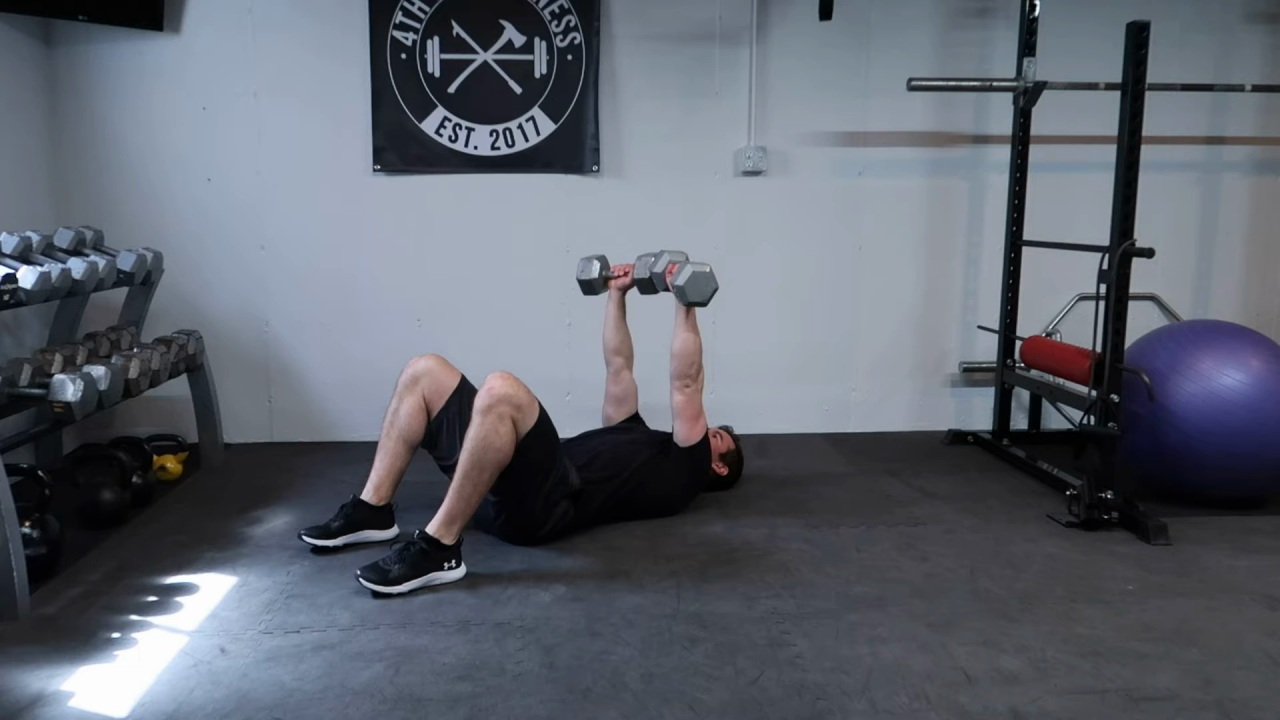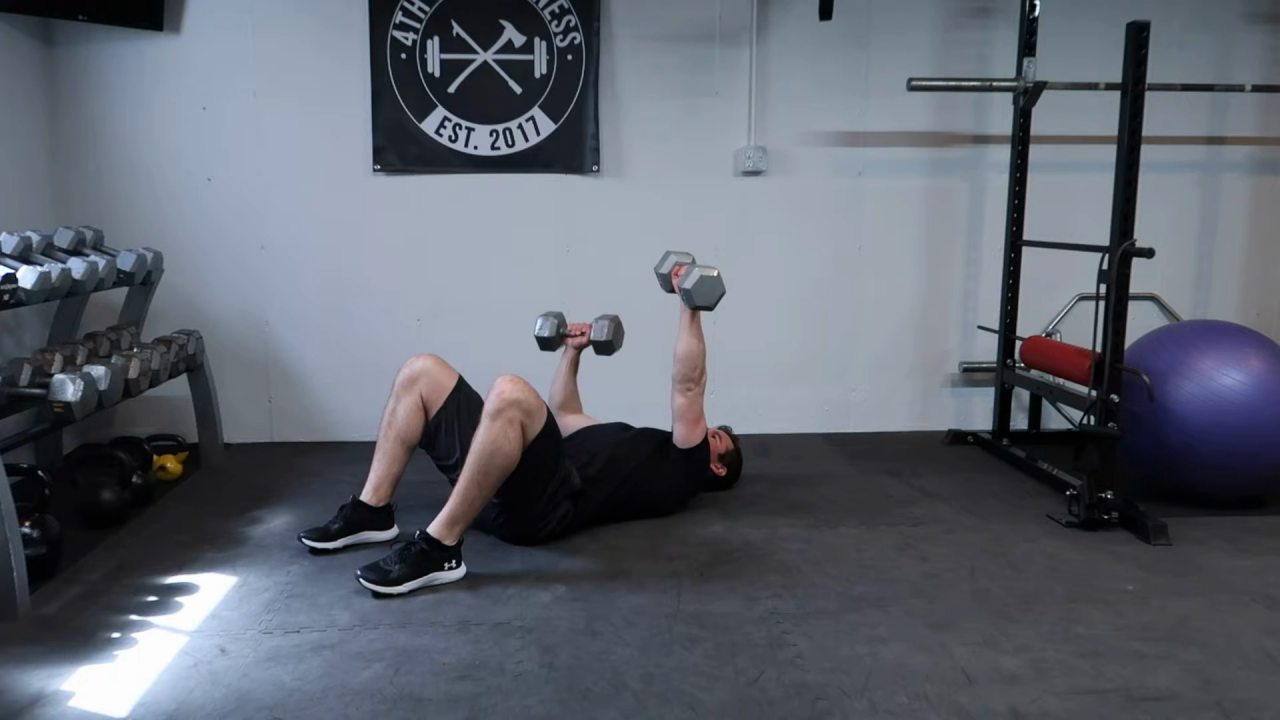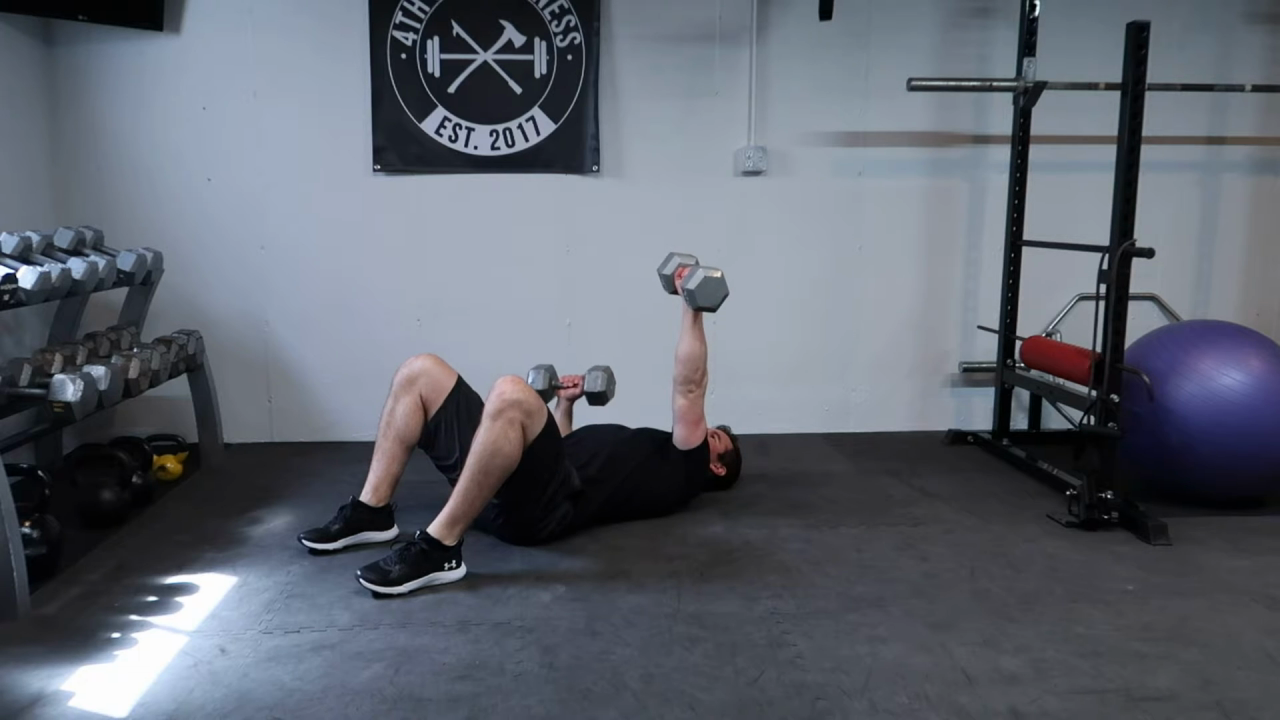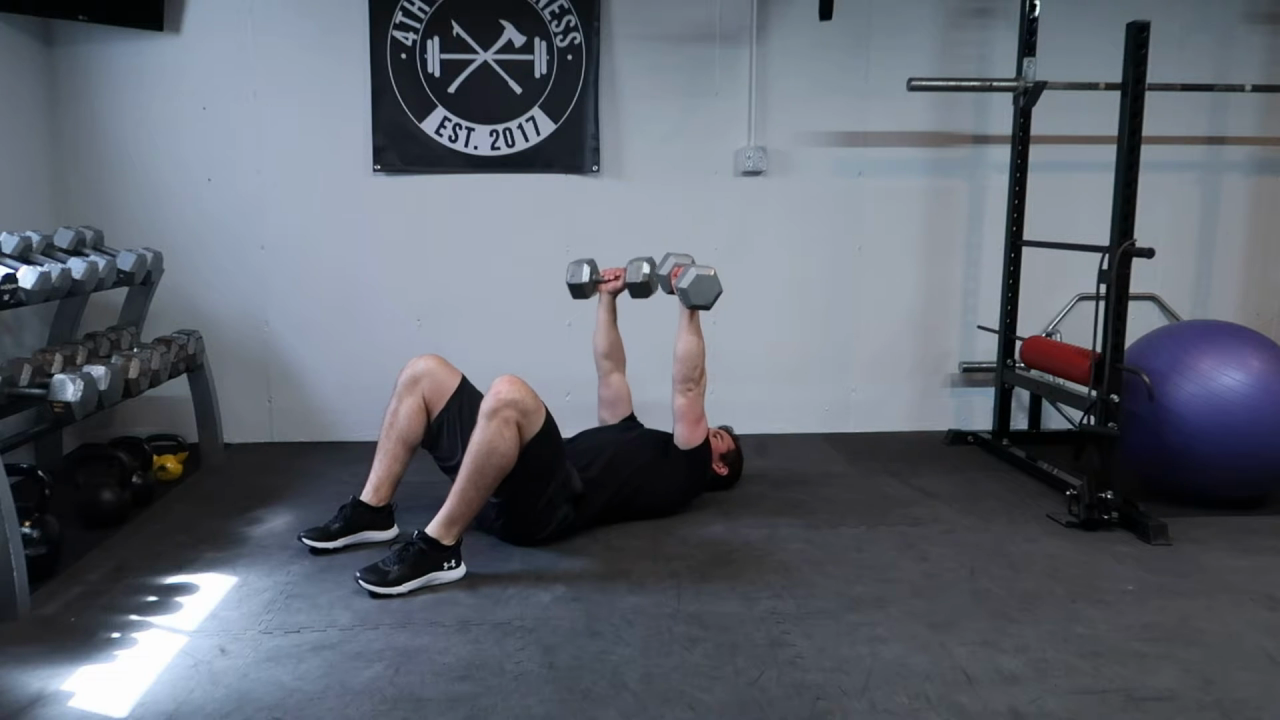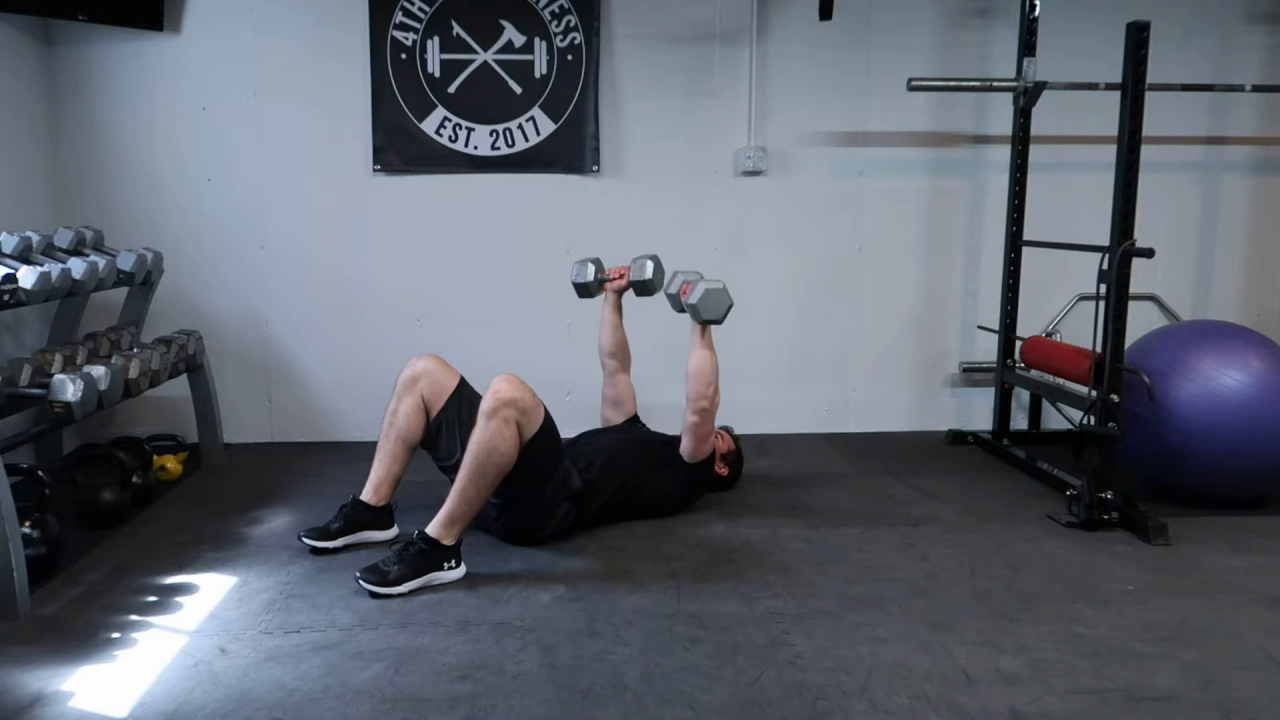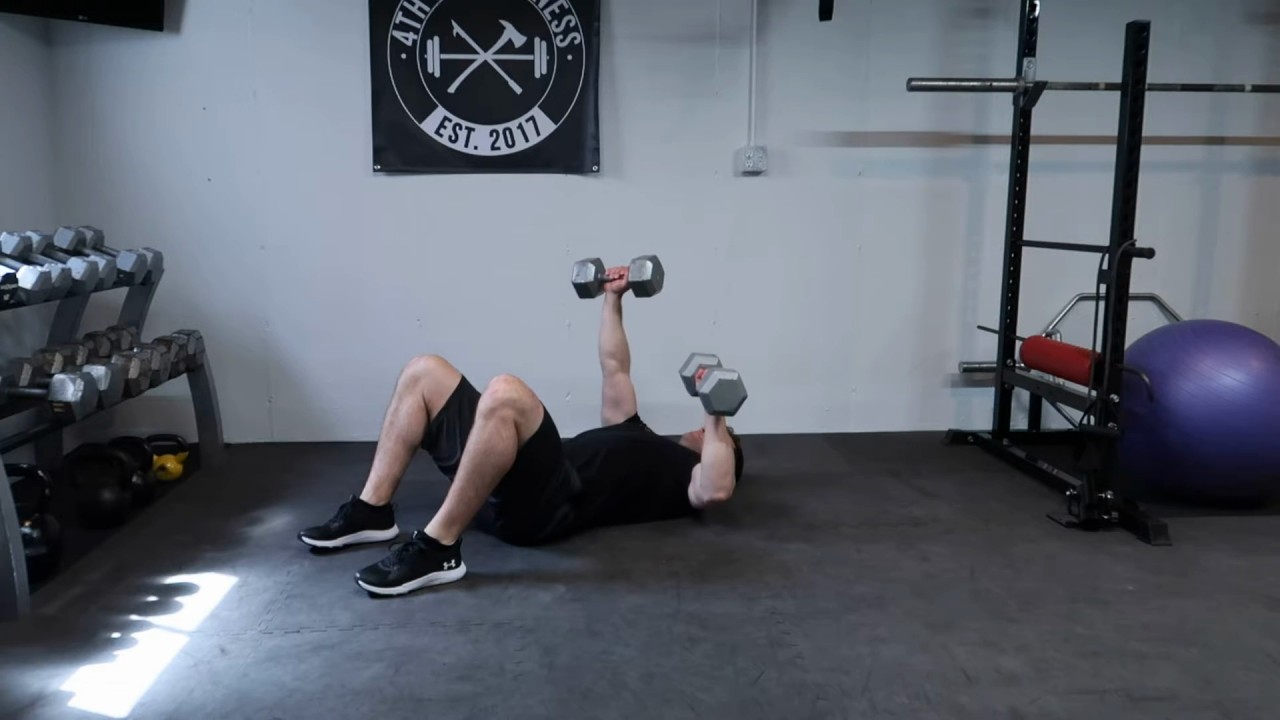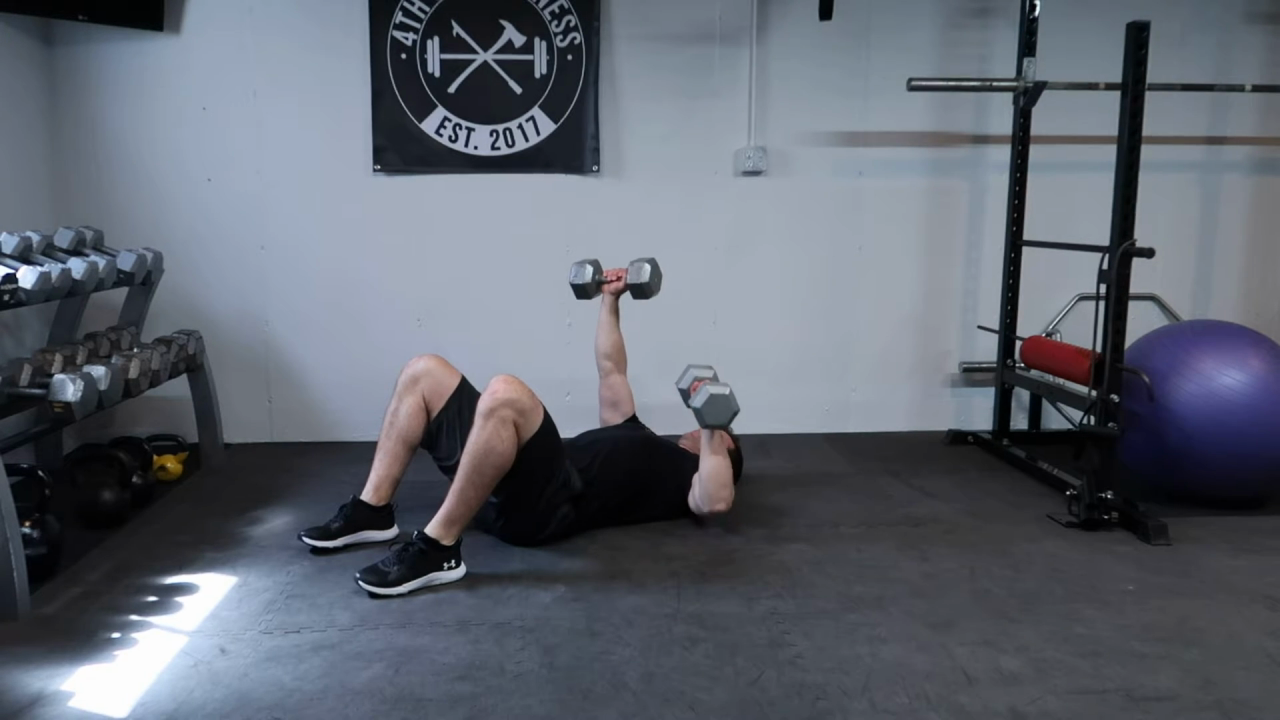
dt=0.7s
person 1, frame 1
left shoulder: (683, 470)
right shoulder: (640, 440)
left elbow: (686, 385)
right elbow: (620, 368)
left wrist: (685, 306)
right wrist: (616, 297)
left hip: (544, 500)
right hip: (504, 488)
left knee: (501, 389)
right knee: (425, 371)
left ankle: (438, 546)
right ankle: (372, 509)
person 1, frame 2
left shoulder: (682, 470)
right shoulder: (640, 445)
left elbow: (687, 388)
right elbow: (566, 415)
left wrist: (690, 307)
right wrist: (571, 356)
left hip: (544, 502)
right hip: (501, 488)
left knee: (511, 393)
right knee: (422, 371)
left ankle: (439, 546)
right ankle: (372, 511)
person 1, frame 3
left shoulder: (683, 470)
right shoulder: (642, 449)
left elbow: (688, 391)
left wrist: (692, 308)
right wrist: (564, 402)
left hip: (544, 502)
right hip: (500, 489)
left knee: (511, 393)
right knee: (421, 371)
left ankle: (438, 547)
right ankle: (371, 511)
person 1, frame 4
left shoulder: (685, 469)
right shoulder: (637, 440)
left elbow: (688, 389)
right elbow: (610, 371)
left wrist: (689, 309)
right wrist: (607, 301)
left hip: (548, 502)
right hip: (502, 489)
left knee: (508, 393)
right knee: (425, 371)
left ankle: (437, 546)
right ankle: (372, 510)
person 1, frame 5
left shoulder: (686, 473)
right shoulder: (640, 439)
left elbow: (700, 406)
right elbow: (615, 370)
left wrist: (701, 328)
right wrist: (613, 300)
left hip: (545, 502)
right hip: (500, 488)
left knee: (506, 392)
right knee: (424, 372)
left ankle: (438, 546)
right ankle: (372, 510)
person 1, frame 6
left shoulder: (687, 471)
right shoulder: (639, 437)
left elbow: (717, 492)
right elbow: (615, 369)
left wrist: (717, 417)
right wrist: (613, 300)
left hip: (546, 503)
right hip: (501, 489)
left knee: (505, 392)
right knee: (424, 372)
left ankle: (437, 546)
right ankle: (372, 510)
person 1, frame 7
left shoulder: (688, 471)
right shoulder: (637, 436)
left elbow: (716, 503)
right elbow: (611, 371)
left wrist: (712, 433)
right wrist: (610, 301)
left hip: (545, 502)
right hip: (501, 489)
left knee: (504, 393)
right knee: (425, 371)
left ankle: (437, 546)
right ankle: (372, 510)
